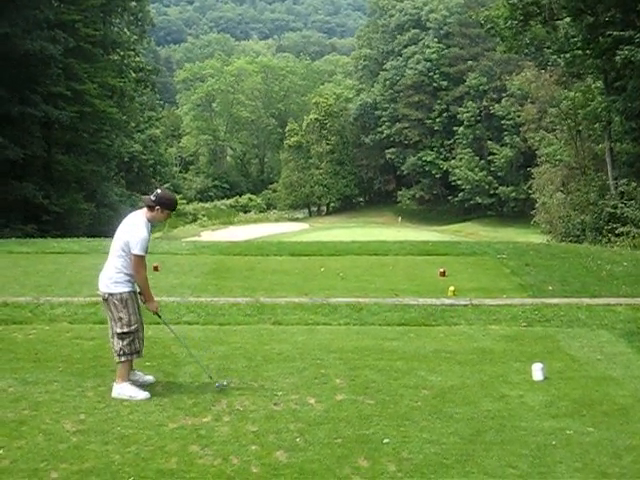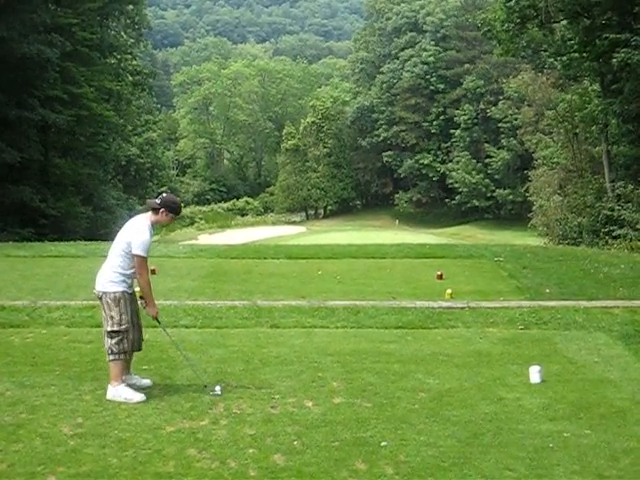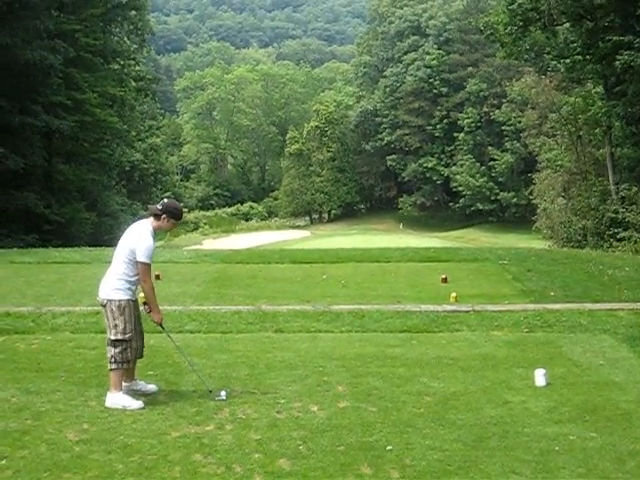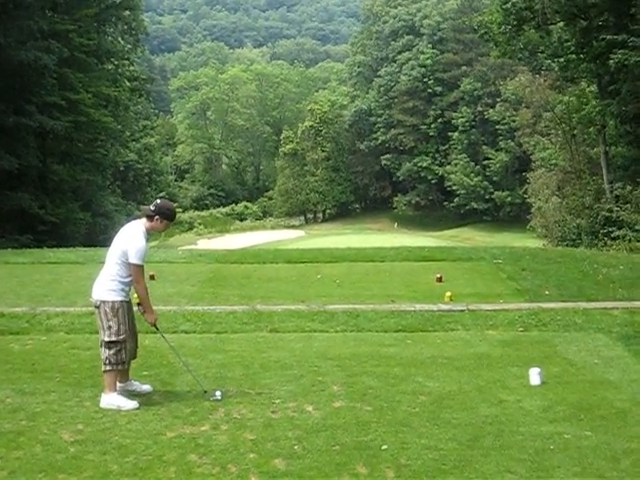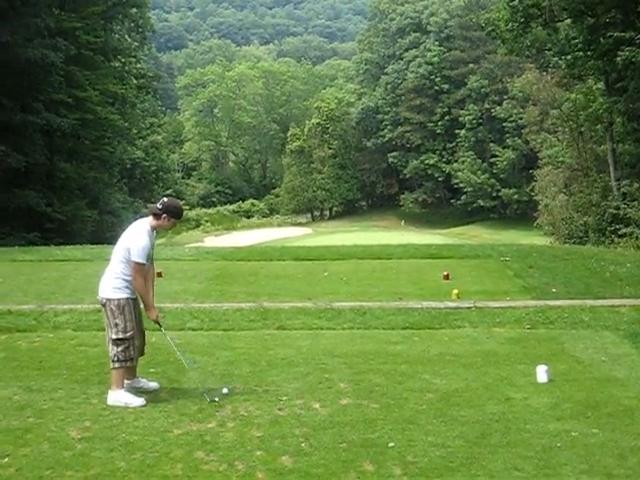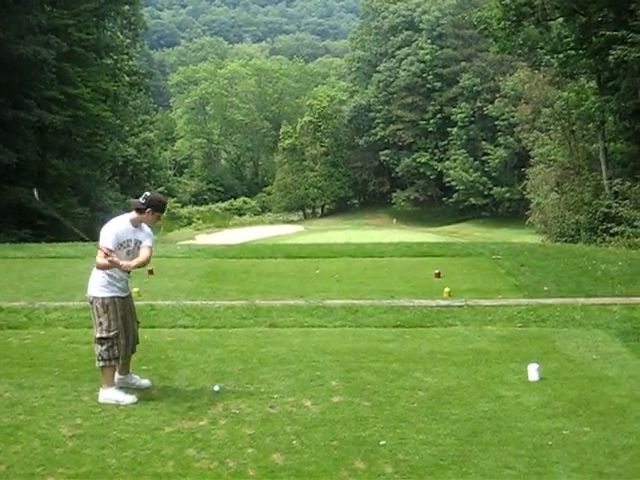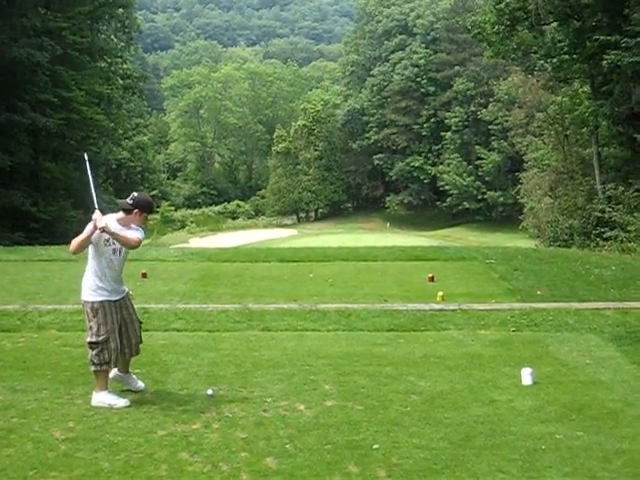
dt=0.4s
person 1, frame 1
left shoulder: (138, 217)
right shoulder: (140, 232)
right elbow: (139, 271)
left wrist: (142, 292)
right wrist: (149, 299)
left hip: (121, 284)
right hip: (117, 287)
left knee: (133, 330)
right knee: (127, 333)
left ankle: (128, 372)
right ankle: (121, 384)
person 1, frame 2
left shoulder: (141, 221)
right shoulder: (142, 233)
right elbow: (141, 273)
left wrist: (146, 297)
right wrist: (151, 303)
left hip: (121, 285)
right hip: (112, 287)
left knee: (131, 331)
right knee: (119, 334)
left ankle: (126, 375)
right ankle: (116, 386)
person 1, frame 3
left shoulder: (141, 226)
right shoulder: (146, 240)
right elbow: (145, 280)
left wrist: (149, 302)
right wrist: (155, 310)
left hip: (123, 292)
right hip: (117, 294)
left knee: (134, 339)
right knee: (121, 342)
left ankle: (129, 381)
right ankle: (115, 393)
person 1, frame 4
left shoulder: (135, 226)
right shoulder: (138, 241)
right elbow: (138, 281)
left wrist: (143, 302)
right wrist: (149, 310)
left hip: (117, 293)
right hip: (110, 295)
left knee: (127, 340)
right knee: (115, 342)
left ankle: (124, 382)
right ankle: (109, 395)
person 1, frame 5
left shoulder: (147, 229)
right shoulder: (141, 238)
left elbow: (149, 269)
right elbow: (137, 278)
left wrist: (151, 300)
right wrist: (150, 308)
left hip: (125, 291)
right hip: (116, 292)
left knee: (135, 337)
right knee: (123, 339)
left ankle: (131, 379)
right ankle: (116, 391)
person 1, frame 6
left shoulder: (145, 232)
right shoulder: (114, 227)
left elbow: (145, 257)
right elbow: (99, 262)
left wrist: (127, 264)
right wrist: (111, 262)
left hip: (122, 290)
right hip: (104, 291)
left knee: (128, 334)
right knee: (110, 338)
left ankle: (123, 375)
right ankle: (107, 390)
person 1, frame 7
left shoulder: (135, 230)
right shoulder: (99, 221)
left elbow: (133, 243)
right elbow: (74, 249)
left wrist: (109, 231)
right wrist: (93, 230)
left hip: (119, 292)
right hip: (96, 295)
left knee: (131, 334)
right knee: (103, 342)
left ankle: (122, 372)
right ankle: (100, 393)
